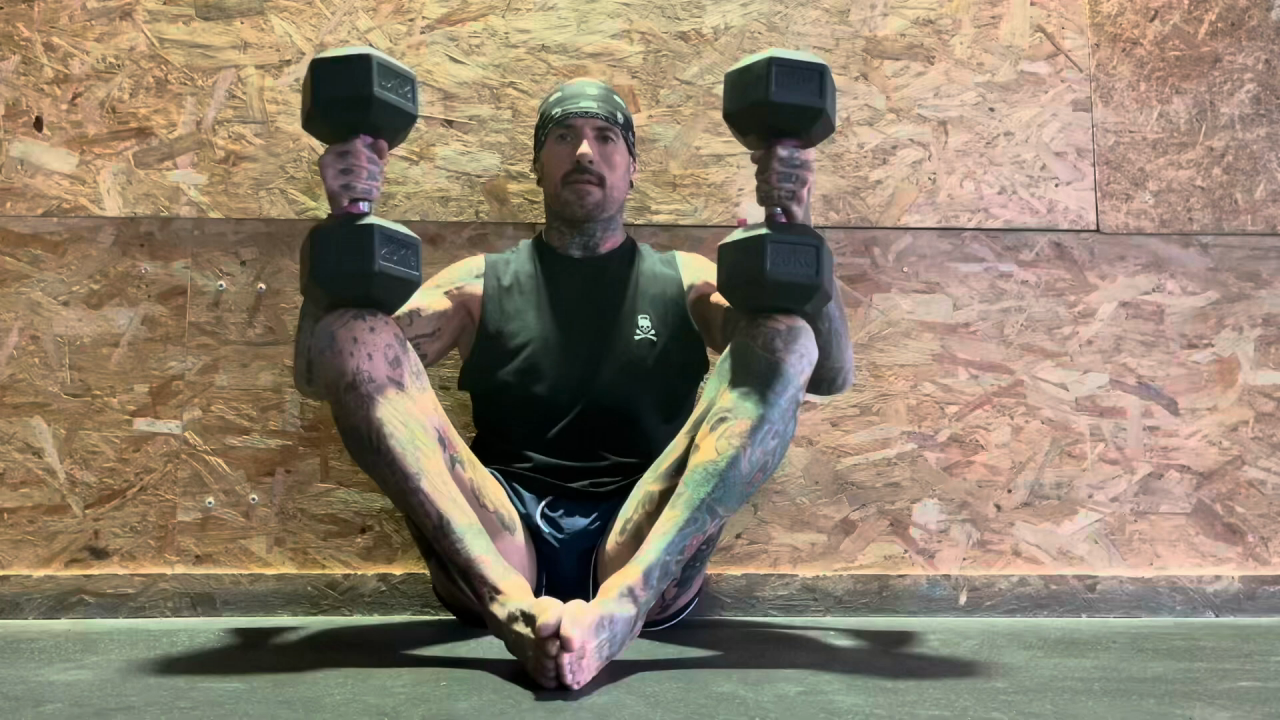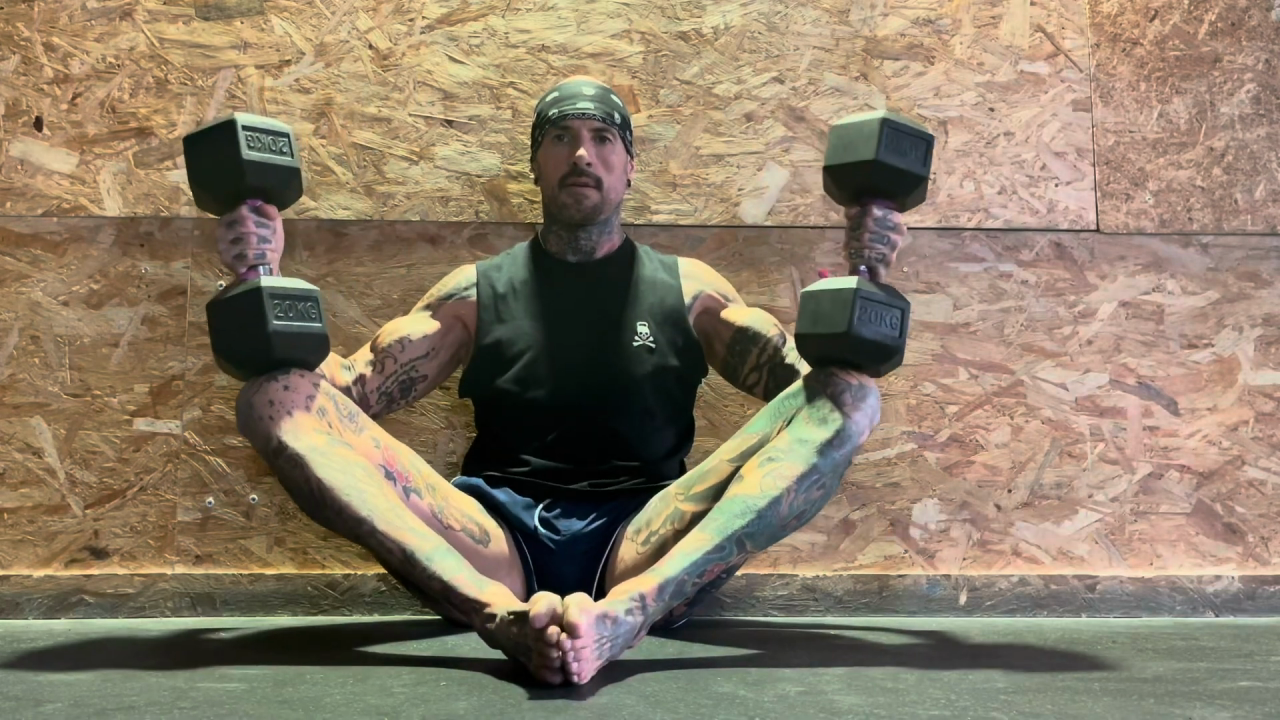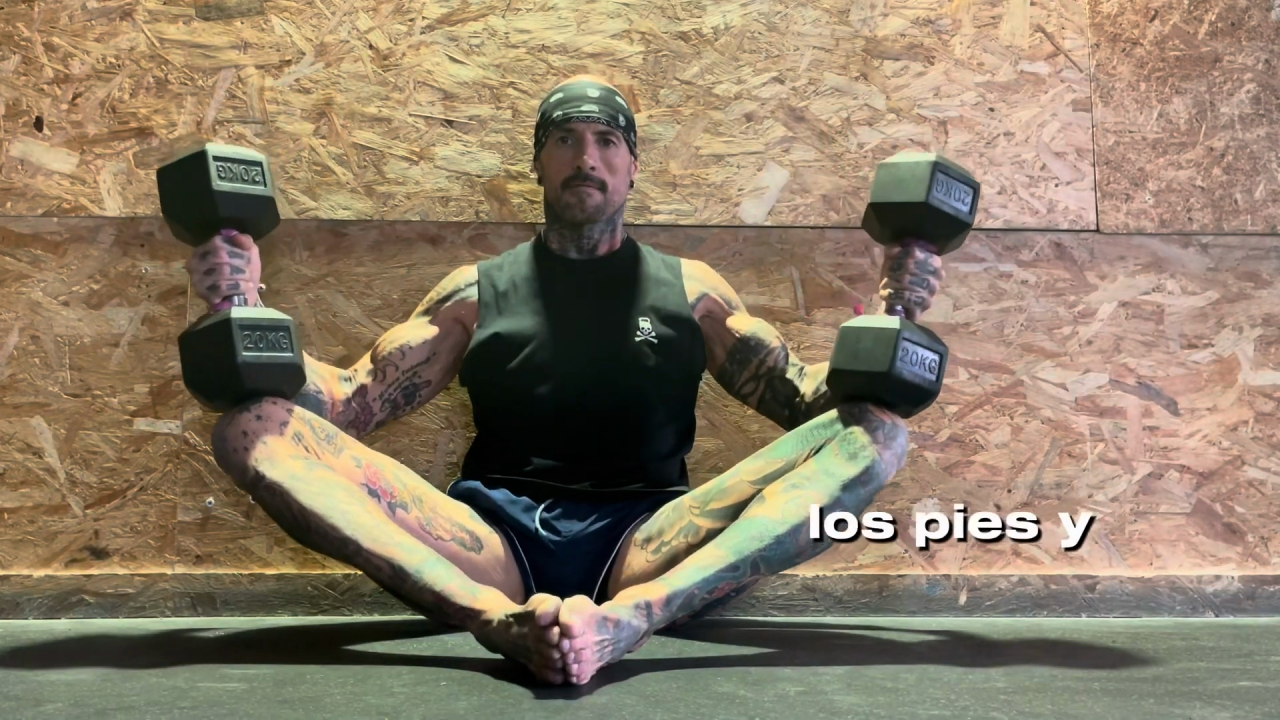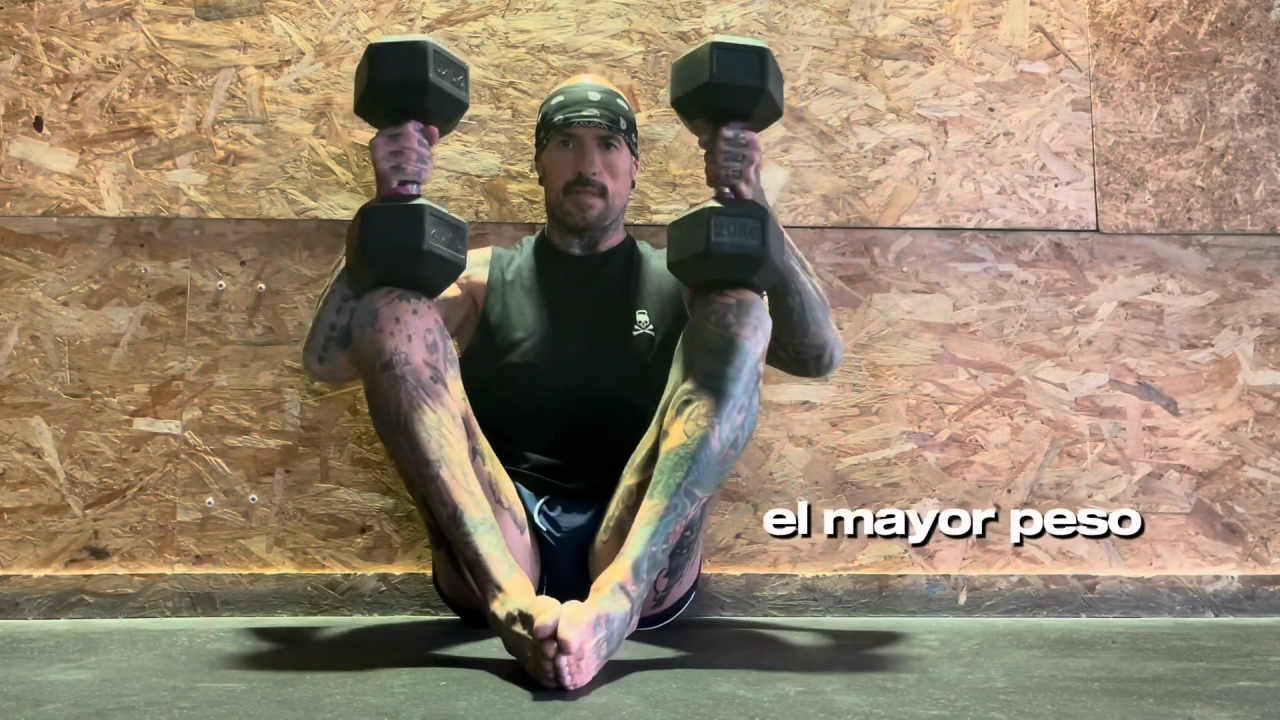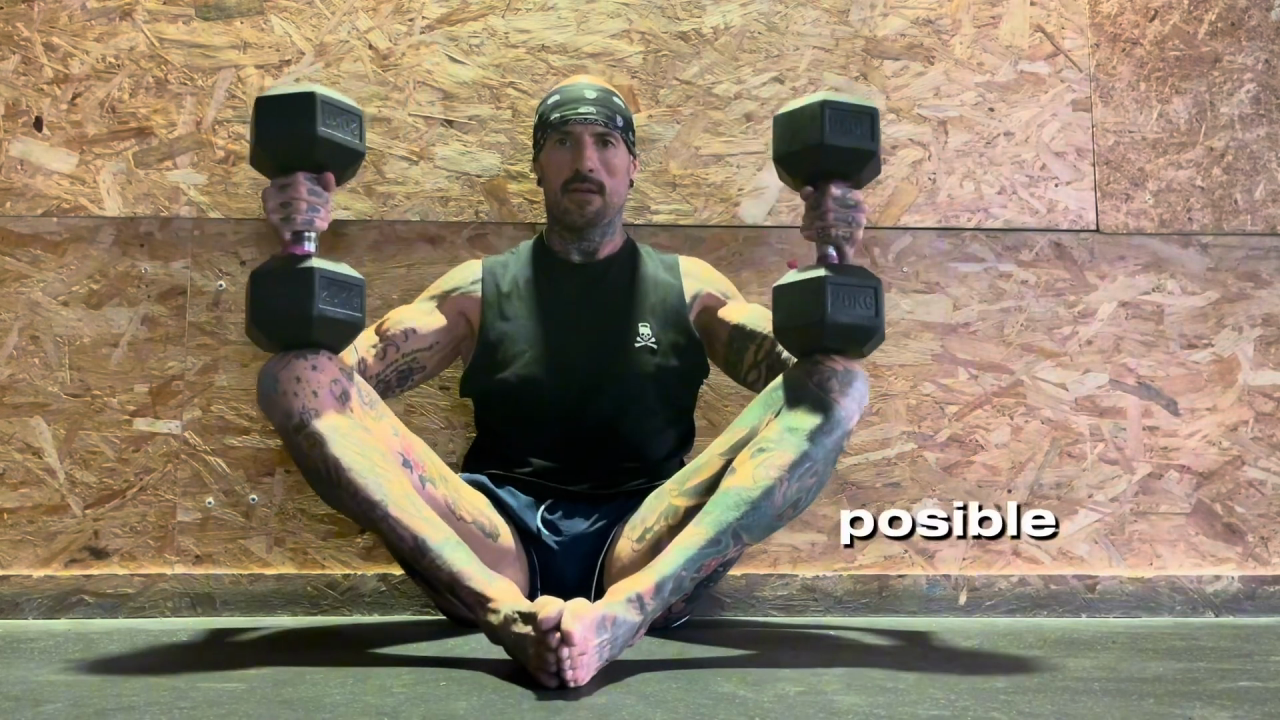
dt=1s
person 1, frame 1
left shoulder: (686, 279)
right shoulder: (478, 283)
left elbow: (831, 372)
right elbow: (318, 373)
left wrist: (793, 227)
left hip: (647, 557)
right hip: (495, 550)
left knee: (787, 342)
right knee: (351, 336)
left ankle: (616, 612)
right ankle: (516, 612)
person 1, frame 2
left shoulder: (687, 287)
right shoulder: (476, 291)
left elbow: (816, 387)
right elbow: (348, 395)
left wrist: (860, 282)
left hip: (647, 557)
right hip: (495, 548)
left knee: (848, 399)
right knee: (275, 400)
left ankle: (620, 616)
right ankle: (504, 616)
person 1, frame 3
left shoulder: (690, 288)
right shoulder: (477, 290)
left elbow: (808, 401)
right elbow: (348, 405)
right wrist: (245, 310)
left hip: (646, 550)
right hip: (496, 544)
left knee: (872, 431)
right knee: (253, 427)
left ankle: (626, 621)
right ankle: (502, 622)
person 1, frame 4
left shoulder: (683, 279)
right shoulder: (482, 277)
left elbow: (817, 353)
right elbow: (328, 360)
left wrist: (751, 204)
right wrist: (390, 201)
left hip: (640, 560)
right hip: (496, 552)
left knee: (740, 319)
right knee: (388, 316)
left ankle: (609, 611)
right ankle: (514, 609)
person 1, frame 5
left shoulder: (688, 286)
right shoulder: (478, 288)
left elbow: (821, 386)
right elbow: (335, 383)
left wrist: (833, 264)
left hip: (646, 554)
right hip: (497, 547)
left knee: (838, 387)
right knee: (293, 380)
left ankle: (620, 614)
right ankle: (511, 614)
